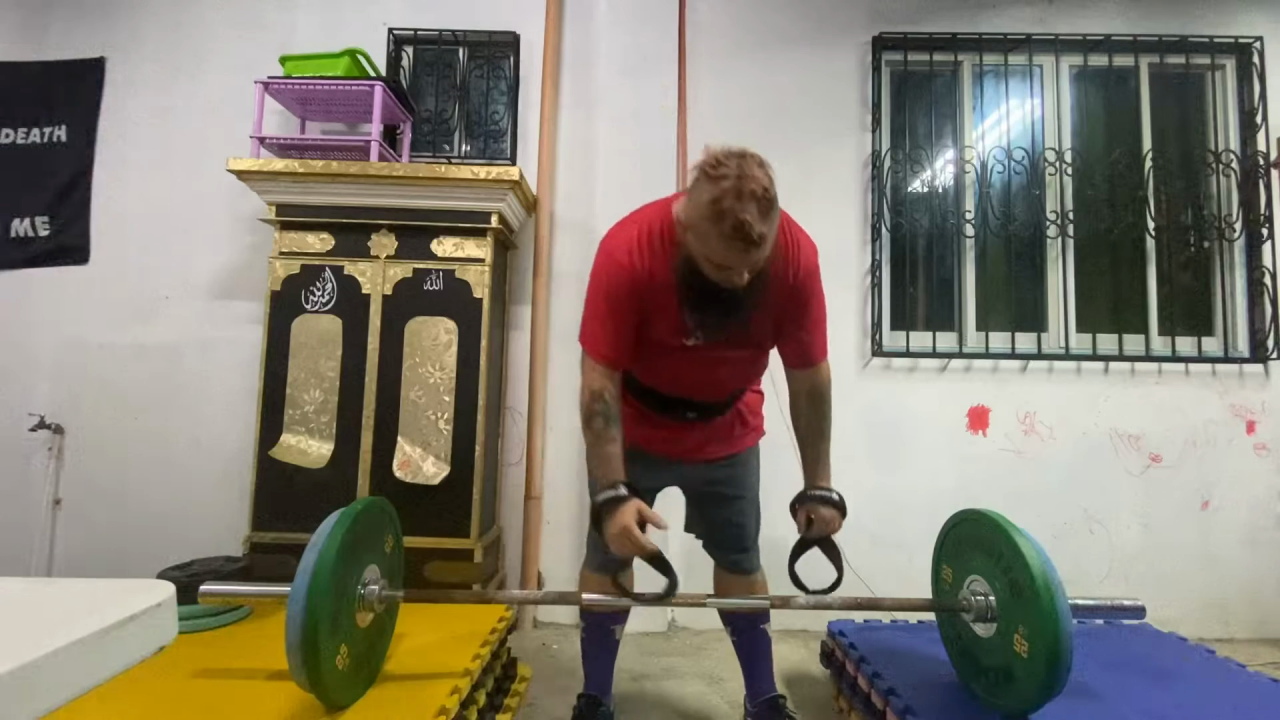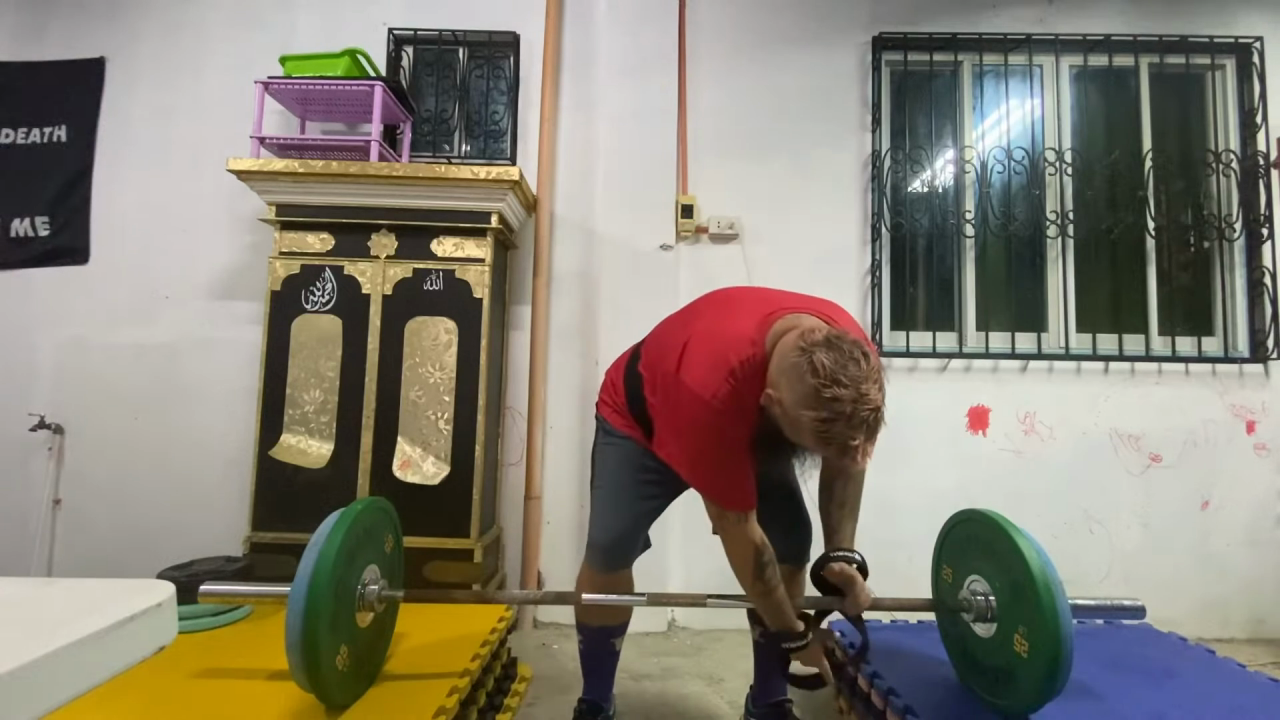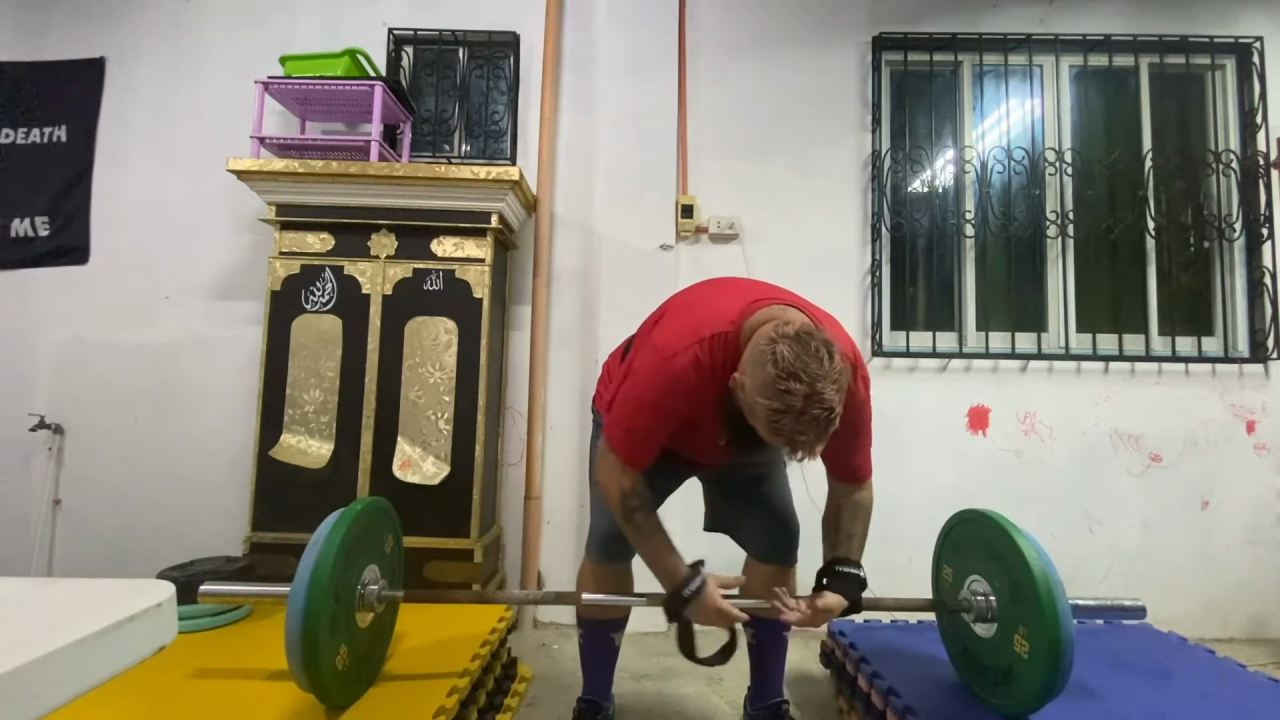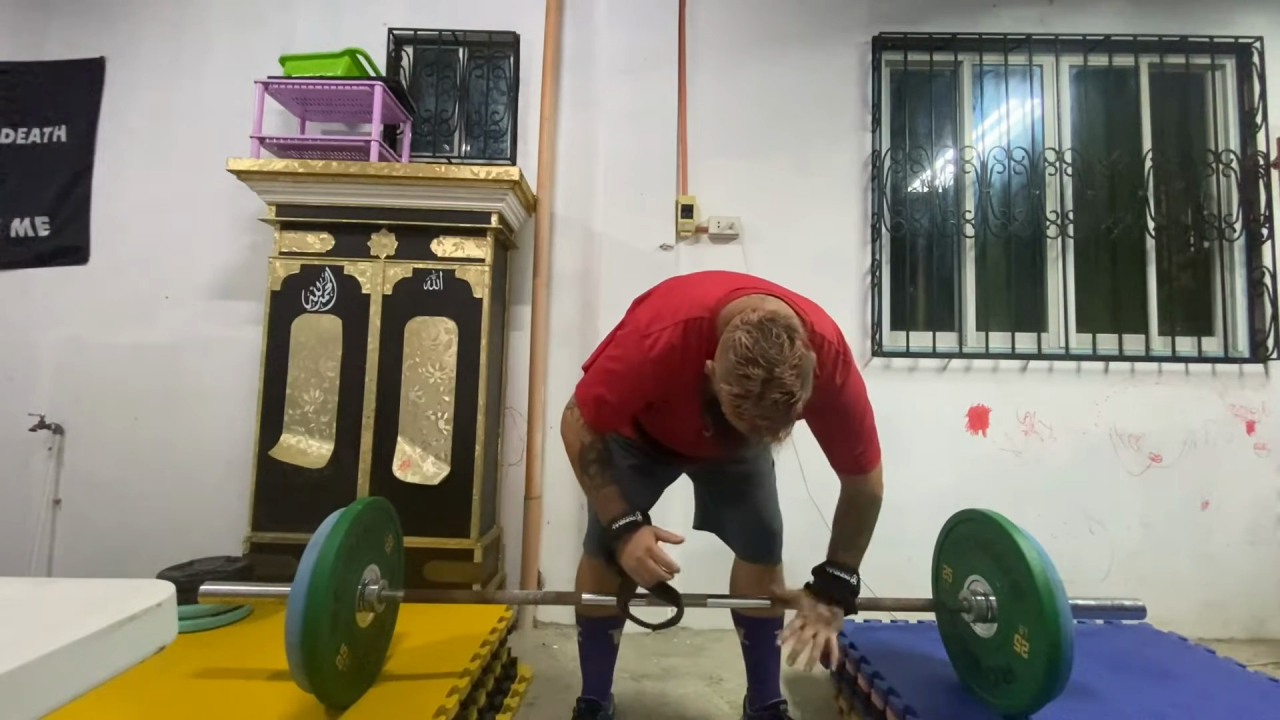
dt=1s
person 1, frame 1
left shoulder: (794, 252)
right shoulder: (629, 250)
left elbow: (809, 375)
right elbow: (599, 380)
left wrist: (818, 483)
right wrist: (610, 494)
left hip: (728, 429)
right hip: (637, 427)
left knee: (740, 557)
right knee: (608, 554)
person 1, frame 2
left shoulder: (853, 362)
right shoulder: (711, 386)
left elbow: (846, 455)
right elbow: (738, 529)
left wrist: (842, 551)
right wrist: (794, 635)
left hip: (750, 430)
right hip: (641, 420)
left knee: (791, 546)
right knee: (609, 550)
person 1, frame 3
left shoulder: (844, 372)
right shoulder: (679, 355)
left elbow: (852, 485)
right elbow: (615, 470)
left wrist: (841, 578)
right wrist: (683, 583)
left hip: (741, 439)
right hip: (634, 417)
left knee: (778, 544)
right knee: (608, 546)
person 1, frame 4
left shoulder: (830, 360)
right shoulder: (659, 334)
left elbow: (863, 481)
right elbow: (579, 422)
left wrist: (833, 586)
right wrist: (622, 525)
left hip: (733, 444)
right hip: (637, 430)
left knee: (763, 546)
right knee: (605, 549)
